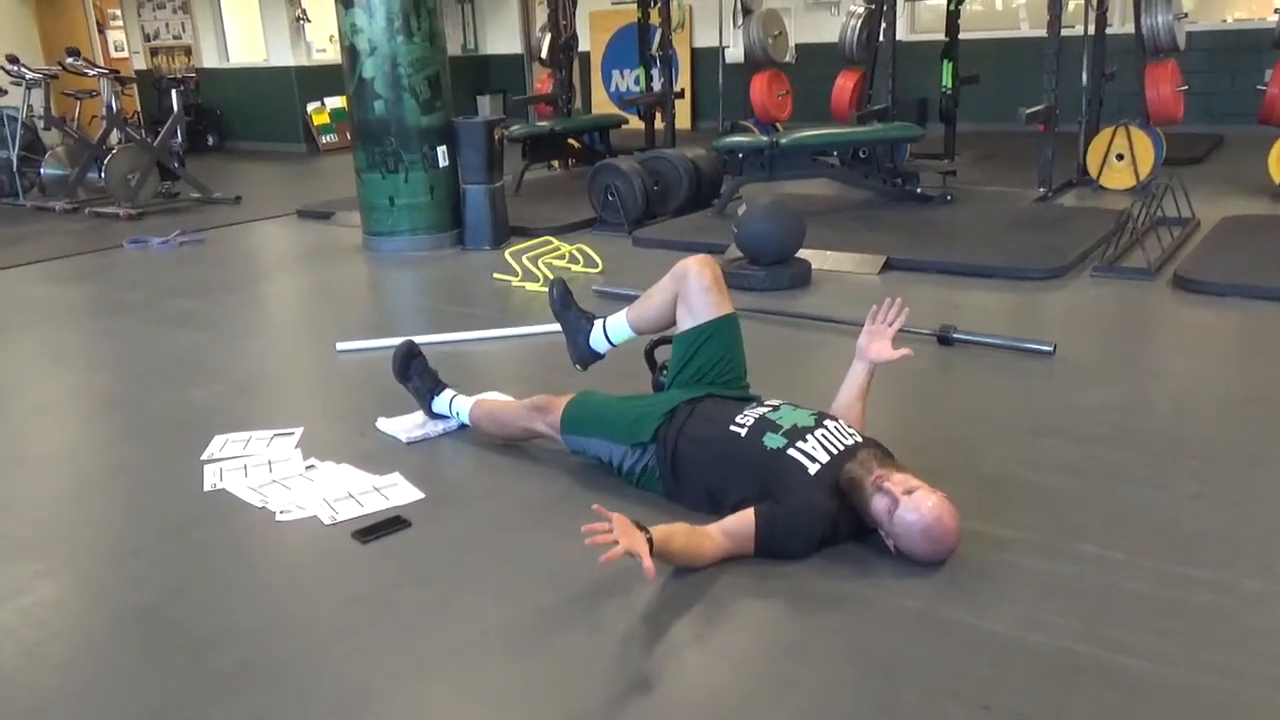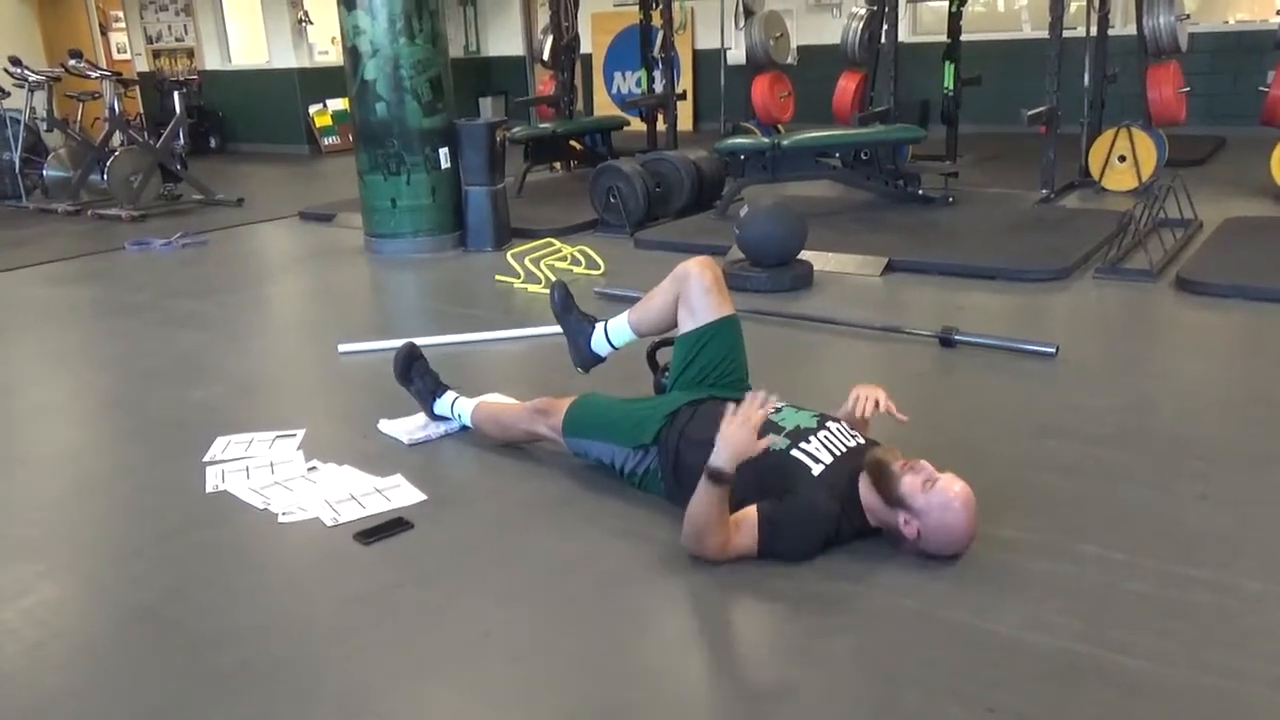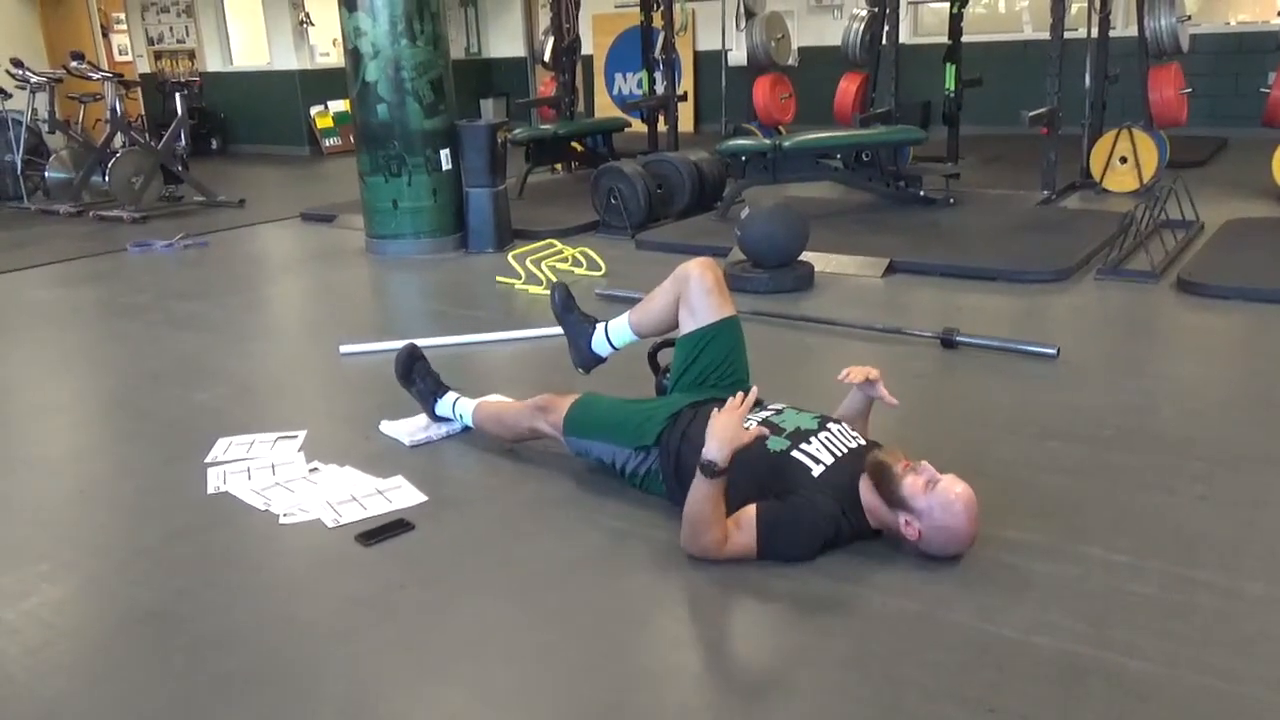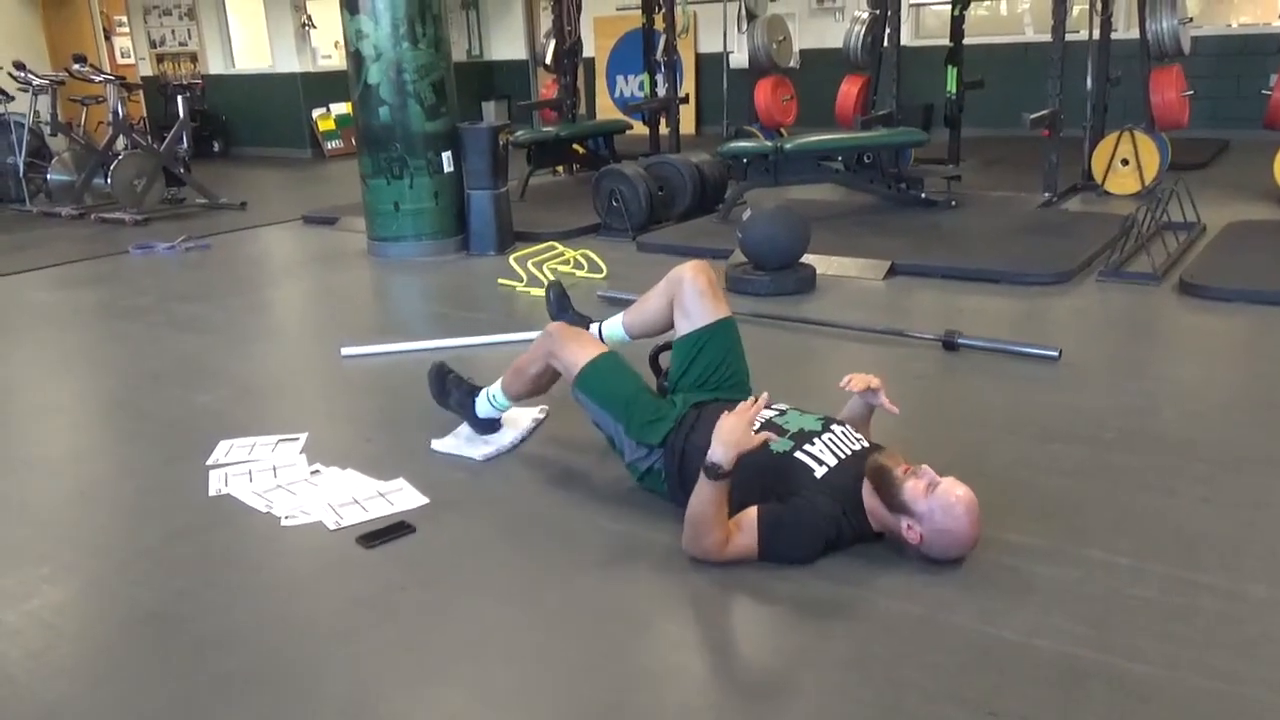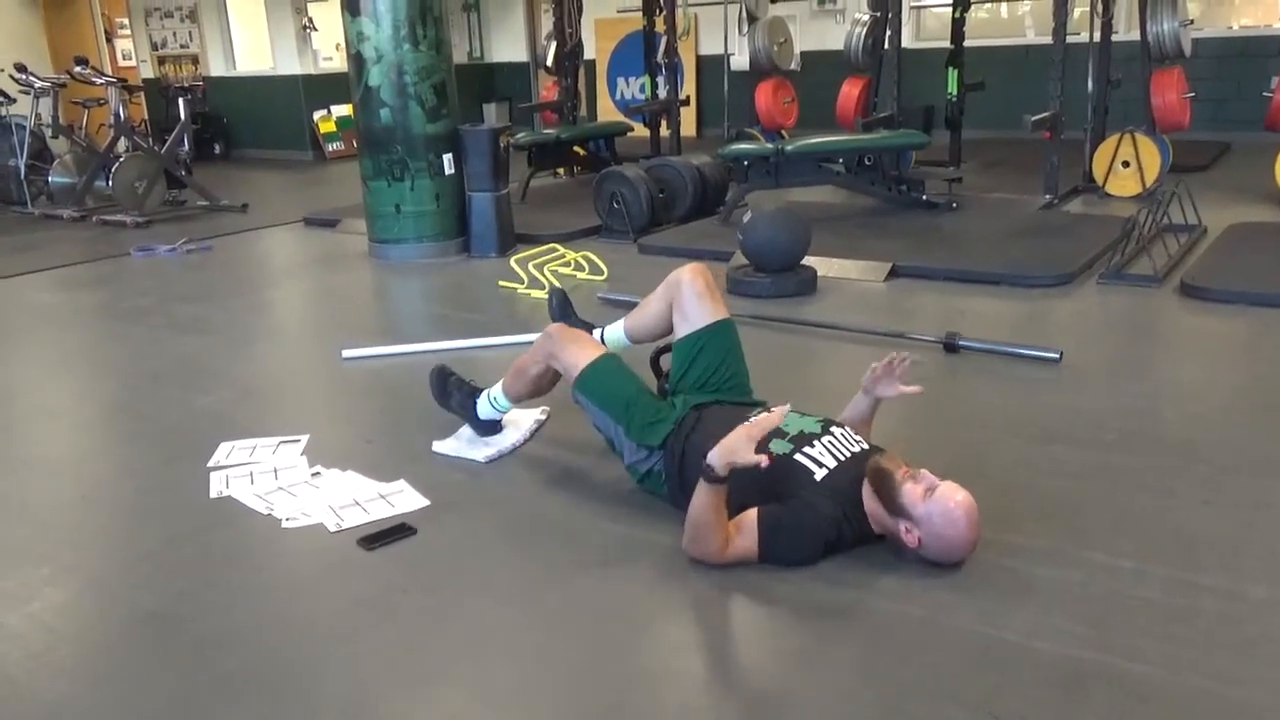
dt=0.4s
person 1, frame 1
left shoulder: (812, 516)
right shoulder: (877, 463)
left elbow: (710, 542)
left wrist: (645, 538)
right wrist: (863, 363)
left hip: (665, 440)
right hip: (723, 402)
left knee: (542, 412)
right knee: (697, 271)
left ankle: (448, 404)
right ankle: (595, 337)
person 1, frame 2
left shoulder: (817, 517)
right shoulder: (879, 465)
left elbow: (705, 542)
left wrist: (721, 463)
right wrist: (867, 399)
left hip: (668, 440)
right hip: (716, 403)
left knee: (543, 415)
right knee: (697, 274)
left ankle: (449, 406)
right ankle: (597, 340)
person 1, frame 3
left shoulder: (818, 519)
right shoulder: (878, 468)
left elbow: (701, 542)
left wrist: (713, 458)
right wrist: (865, 393)
left hip: (669, 441)
right hip: (719, 403)
left knee: (544, 412)
right knee: (698, 274)
left ankle: (449, 407)
right ankle: (597, 341)
person 1, frame 4
left shoulder: (820, 521)
right shoulder: (881, 473)
left elbow: (703, 544)
left wrist: (720, 459)
right wrist: (865, 401)
left hip: (670, 441)
right hip: (718, 404)
left knee: (557, 341)
right knee: (692, 276)
left ankle: (483, 407)
right ankle: (597, 335)
person 1, frame 5
left shoulder: (820, 524)
right shoulder: (879, 472)
left elbow: (703, 546)
left wrist: (718, 464)
right wrist: (872, 396)
left hip: (670, 443)
right hip: (725, 407)
left knee: (556, 340)
right knee: (690, 279)
left ankle: (484, 408)
right ankle: (601, 341)
